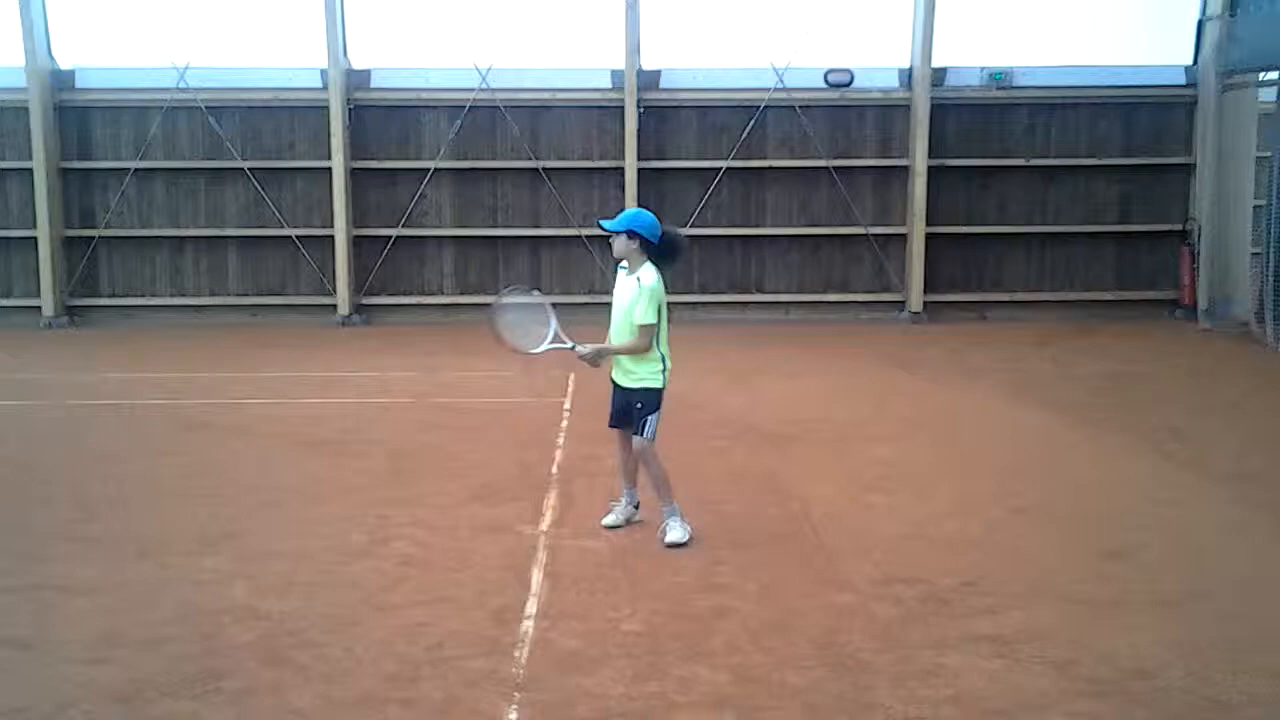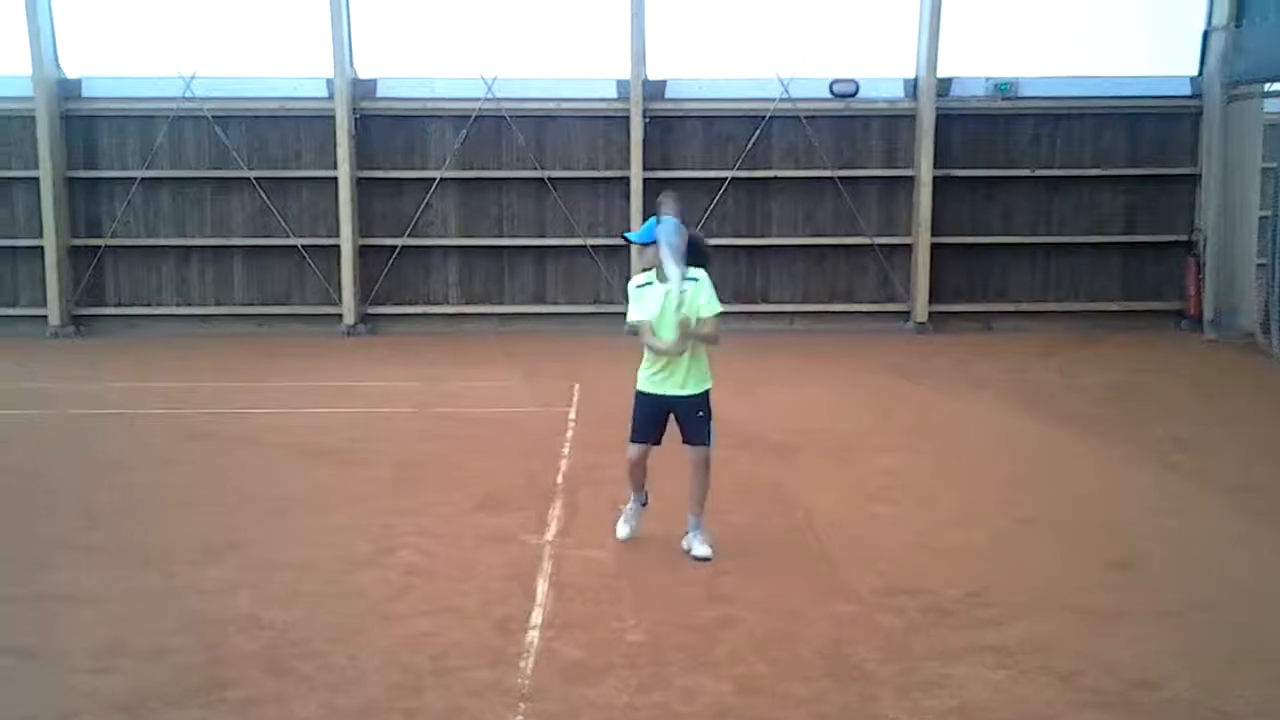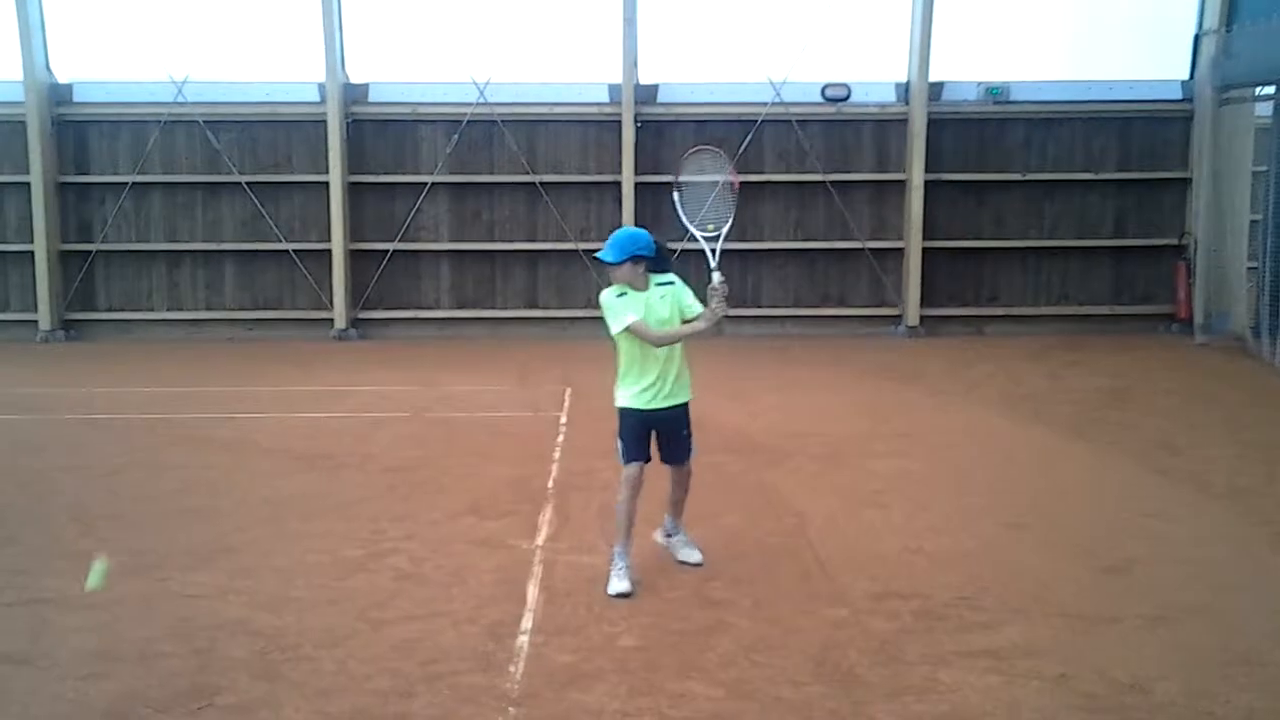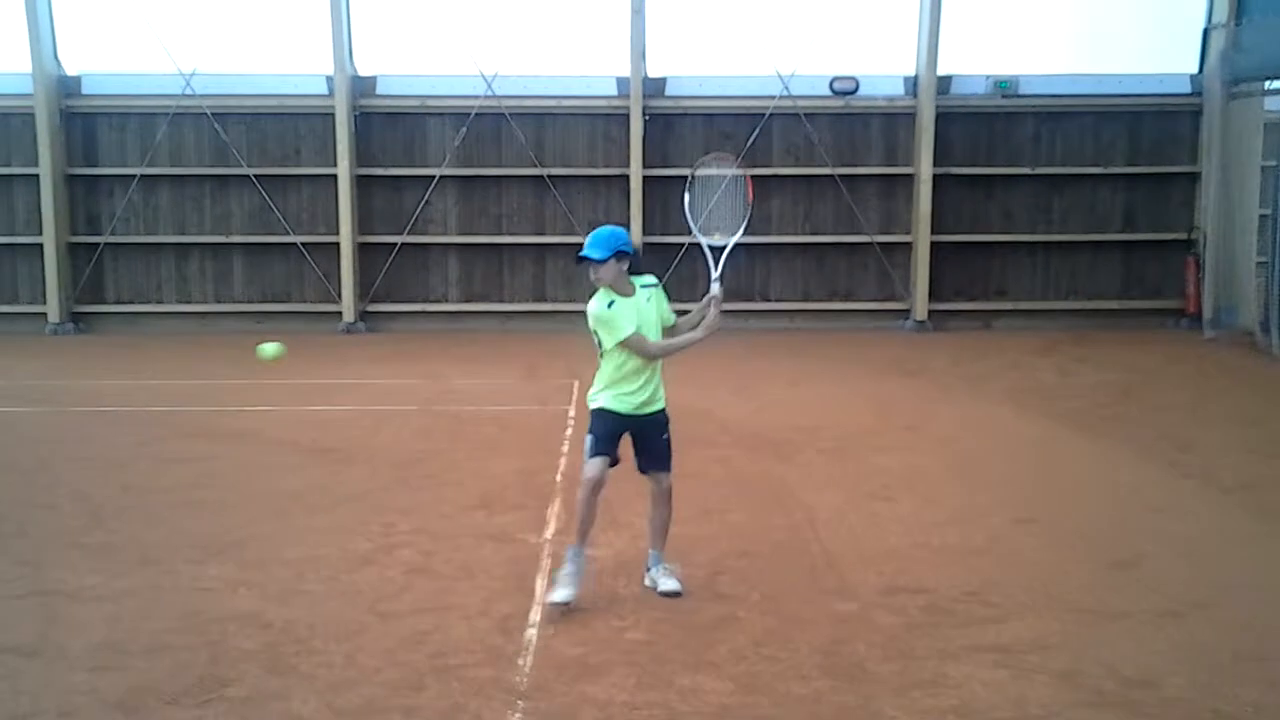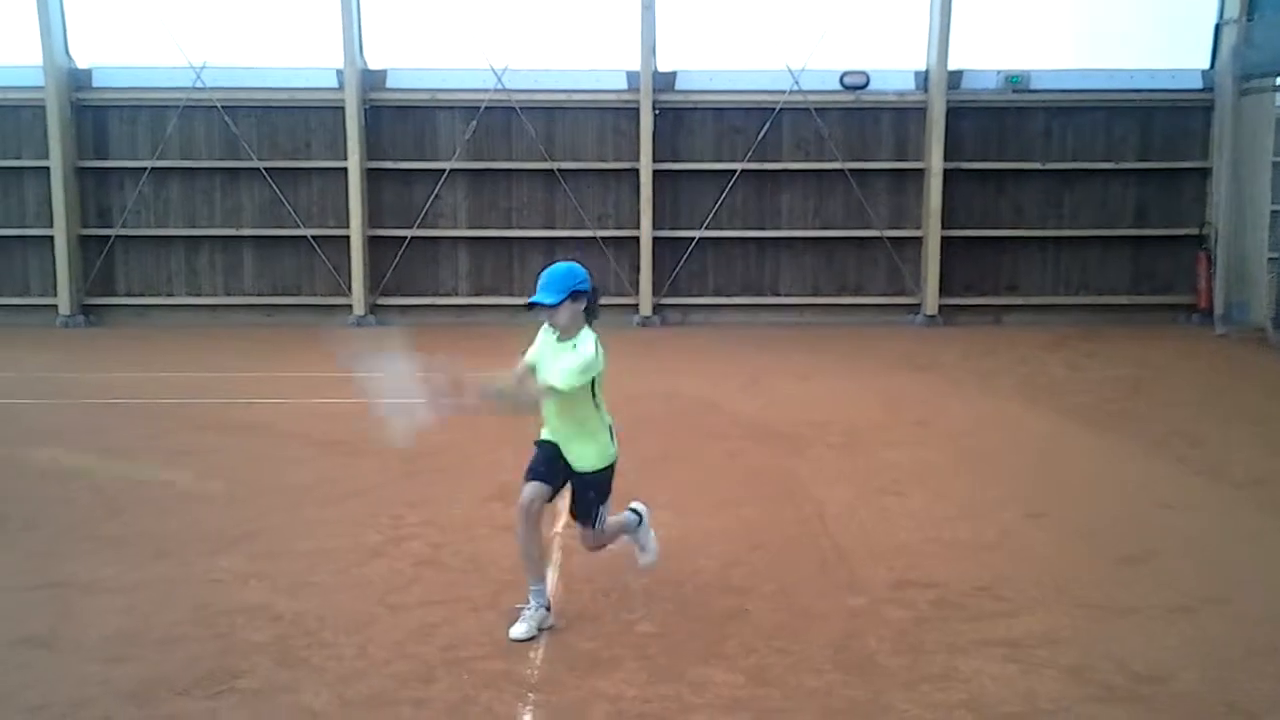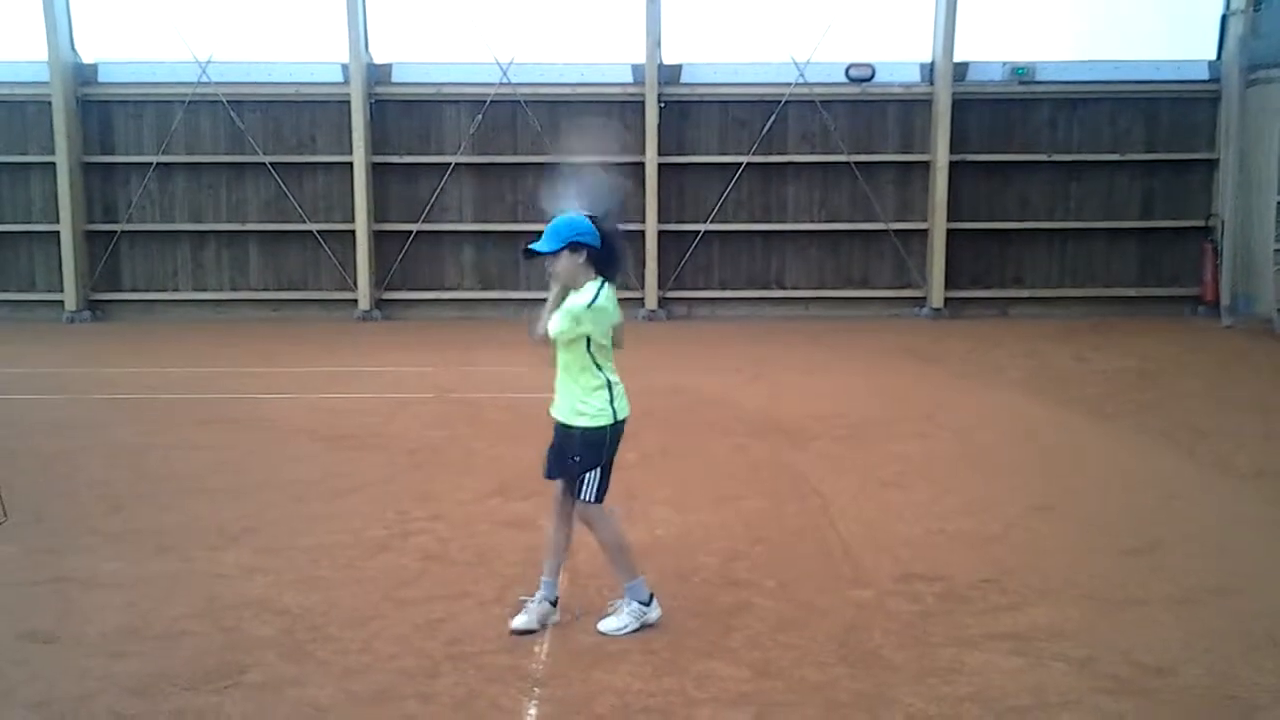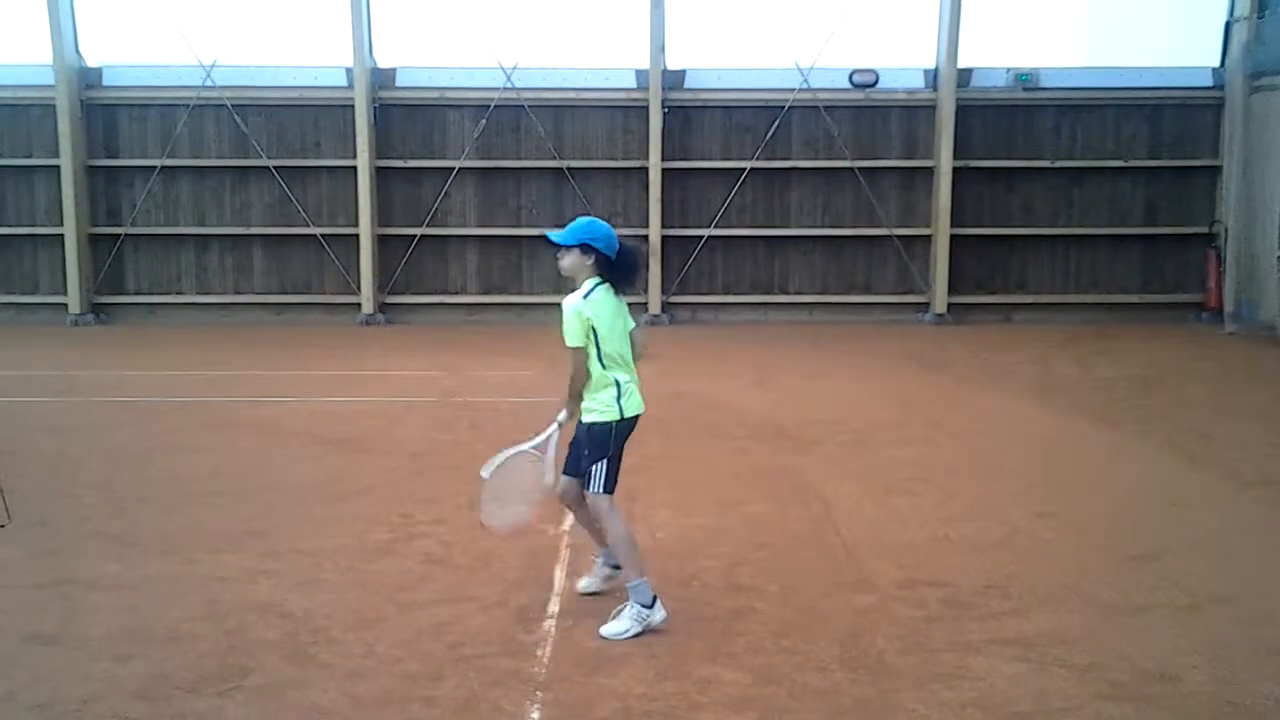
dt=0.4s
person 1, frame 1
left shoulder: (649, 282)
right shoulder: (624, 270)
left elbow: (645, 344)
left wrist: (602, 350)
right wrist: (602, 350)
left hip: (646, 379)
right hip: (622, 375)
left knee: (643, 448)
right knee: (623, 437)
left ankle: (674, 517)
right ankle: (629, 502)
person 1, frame 2
left shoulder: (697, 280)
right shoulder: (638, 286)
left elbow: (714, 335)
right elbow: (646, 339)
left wrist: (691, 336)
right wrist: (669, 349)
left hip: (693, 387)
right hip: (651, 386)
left knee: (700, 457)
right knee: (635, 456)
left ankle: (695, 531)
right ankle: (637, 502)
person 1, frame 3
left shoulder: (672, 285)
right shoulder: (611, 299)
left elbow: (704, 323)
right elbow: (654, 338)
left wrist: (713, 308)
right wrist: (703, 323)
left hip: (674, 398)
right hip: (634, 401)
left knee: (682, 471)
right knee: (632, 477)
left ankle: (674, 530)
right ankle: (620, 562)
person 1, frame 4
left shoulder: (651, 287)
right shoulder: (600, 309)
left elbow: (671, 329)
right elbow: (651, 351)
left wrist: (703, 311)
right wrist: (700, 334)
left hip: (650, 406)
right hip: (609, 404)
left knee: (662, 487)
right knee: (592, 478)
left ankle: (656, 566)
right ankle: (571, 569)
person 1, frame 5
left shoulder: (588, 352)
right shoulder: (549, 333)
left elbow: (537, 396)
right elbow: (521, 378)
left wrist: (493, 394)
right wrist: (504, 389)
left hip: (592, 452)
right hip: (556, 441)
left knee: (592, 539)
right knee: (528, 507)
left ankle: (633, 520)
right ankle: (538, 606)
person 1, frame 6
left shoulder: (579, 307)
right shoulder: (602, 290)
left elbow: (542, 335)
left wrist: (554, 296)
left hip: (595, 420)
right hip: (572, 417)
left knee: (590, 511)
right knee: (562, 503)
left ankle: (641, 601)
right ankle: (545, 601)
person 1, frame 7
left shoulder: (576, 304)
right shoulder: (610, 296)
left elbow: (580, 374)
right elbow: (637, 349)
left wrist: (571, 405)
left hip: (607, 413)
right hip: (600, 411)
left knee: (600, 502)
right knee: (569, 491)
left ankle: (643, 604)
right ankle: (612, 560)
